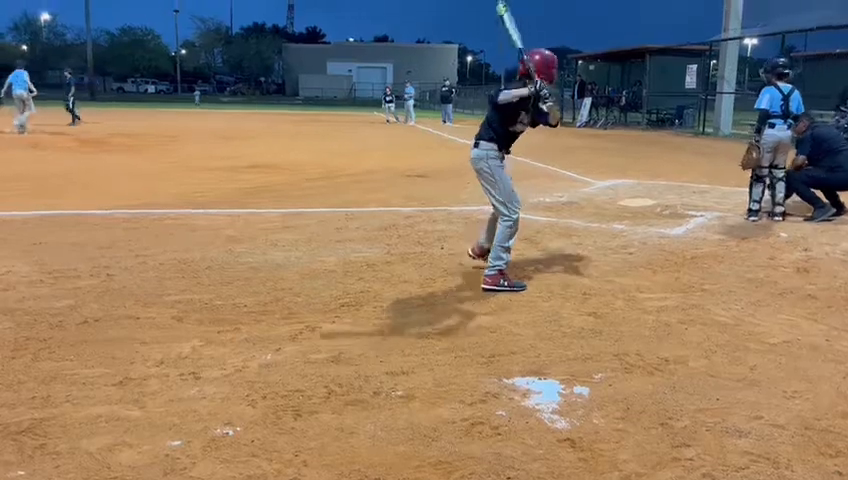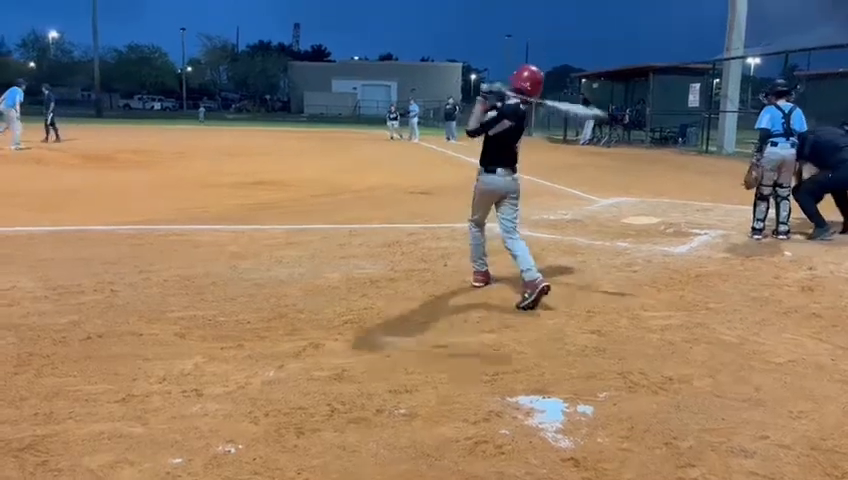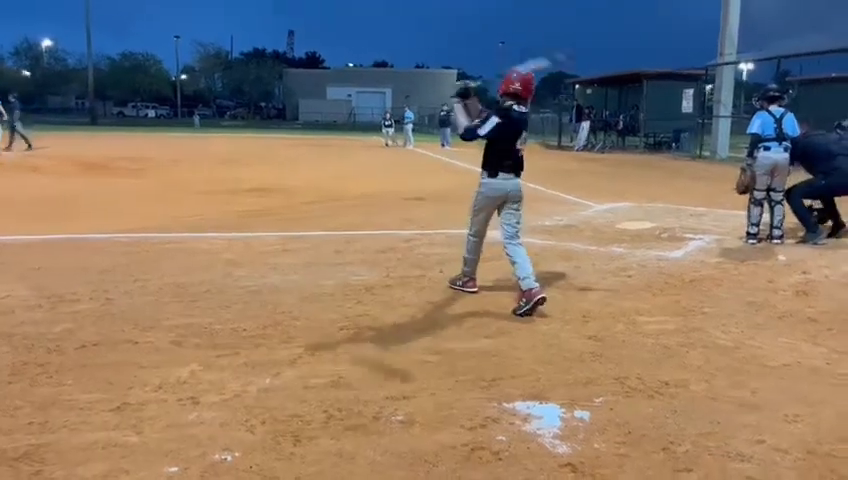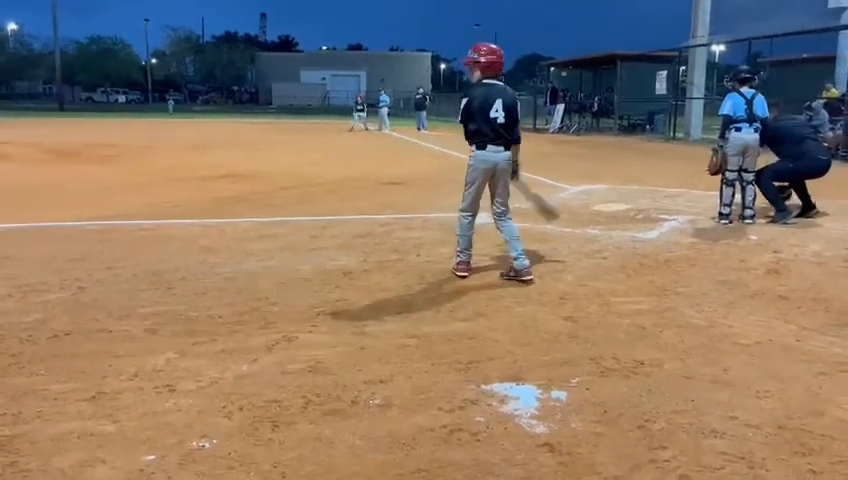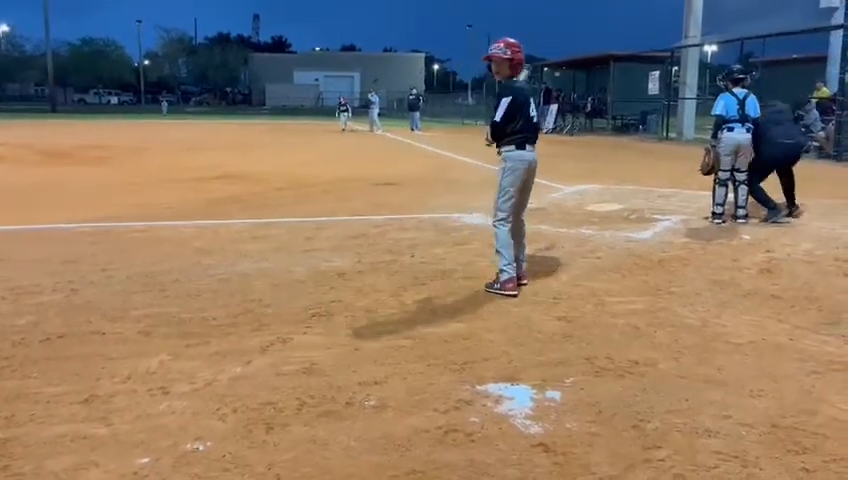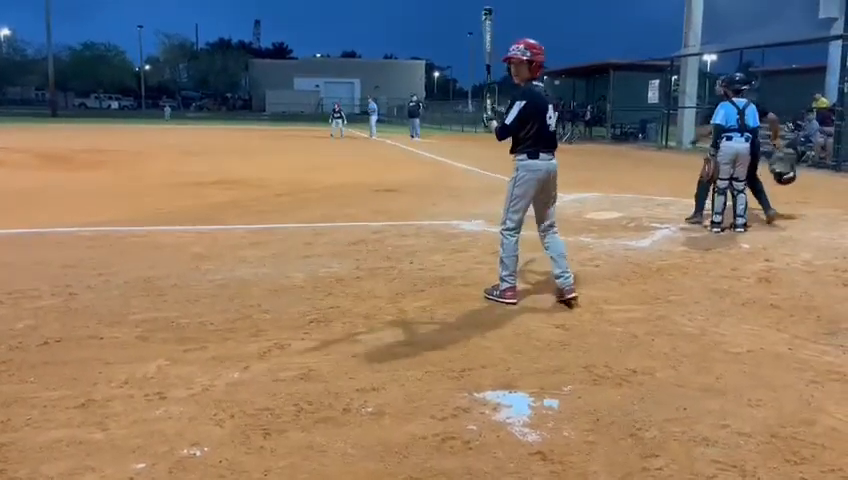
dt=0.7s
person 1, frame 1
left shoulder: (533, 102)
right shoulder: (516, 89)
left elbow: (553, 121)
right elbow: (495, 99)
left wrist: (547, 100)
right wrist: (529, 91)
left hip: (491, 155)
right hip: (487, 154)
left knee: (506, 206)
right knee: (509, 215)
left ankle: (484, 247)
right ankle: (494, 275)
person 1, frame 2
left shoulder: (508, 112)
right shoulder: (521, 109)
left elbow: (473, 130)
right elbow: (497, 104)
left wrist: (481, 101)
left hip: (488, 177)
right hip: (509, 179)
left knee: (476, 223)
right knee: (511, 233)
left ankle: (480, 272)
right ankle: (533, 279)
person 1, frame 3
left shoulder: (504, 114)
right shoulder: (522, 116)
left elbow: (468, 134)
right elbow: (487, 119)
left wrist: (458, 103)
right wrist: (469, 99)
left hip: (493, 181)
right hip: (514, 183)
left knee: (476, 233)
right knee: (512, 239)
left ankle: (467, 278)
right ankle: (531, 288)
person 1, frame 4
left shoulder: (471, 94)
right shoulder: (510, 95)
left elbow: (467, 129)
right elbow: (516, 132)
right wrist: (516, 162)
left hip: (481, 155)
right hip: (505, 156)
left knee: (468, 210)
right knee: (502, 212)
left ankle: (463, 261)
right ankle: (521, 265)
person 1, frame 5
left shoulder: (508, 90)
right shoulder: (524, 89)
left elbow: (497, 130)
left wrist: (490, 136)
right wrist: (498, 132)
left hip: (514, 156)
right hip: (529, 154)
left knee: (502, 217)
right knee: (516, 215)
left ankle: (507, 279)
right ankle: (519, 270)
person 1, frame 6
left shoulder: (525, 94)
right shoulder: (542, 93)
left elbow: (505, 131)
left wrist: (493, 125)
right wrist: (502, 119)
left hip: (529, 165)
right hip: (549, 163)
left knee: (510, 226)
right knee: (548, 227)
left ankle: (507, 287)
right ankle: (565, 284)
person 2, frame 1
left shoulder: (768, 90)
right shoulder: (795, 92)
left elbow: (763, 115)
left wrist: (756, 135)
left hip: (769, 132)
right hip: (786, 134)
left knee: (759, 172)
right knee: (779, 173)
left ankle: (754, 211)
right ankle: (778, 211)
person 2, frame 2
left shoulder: (769, 109)
right shoulder: (797, 111)
left elbow: (764, 134)
left wrist: (757, 154)
right wrist: (798, 158)
left hip: (772, 150)
right hip: (790, 152)
left knee: (763, 190)
right knee: (784, 192)
left ankle: (758, 229)
right ankle: (782, 229)
person 2, frame 3
left shoulder: (760, 115)
right shoulder: (789, 116)
left elbow: (755, 138)
left wrist: (749, 158)
right wrist: (791, 162)
left hip: (764, 155)
right hip: (783, 156)
left knee: (757, 195)
right knee: (778, 196)
left ankle: (752, 233)
right ankle: (776, 234)
person 2, frame 4
left shoulder: (732, 96)
right shoulder: (759, 97)
left elbow: (726, 120)
right elbow: (764, 121)
left wrist: (721, 139)
right wrist: (760, 142)
left hip: (735, 136)
right hip: (753, 136)
left knee: (729, 175)
right knee: (749, 176)
left ankle: (725, 213)
right ankle: (748, 213)
person 2, frame 5
left shoulder: (724, 97)
right shoulder: (751, 98)
left elbow: (719, 120)
right elbow: (756, 122)
left wrist: (713, 139)
right wrist: (753, 142)
left hip: (728, 136)
right hip: (746, 137)
left knee: (722, 174)
right knee: (742, 175)
left ankle: (718, 213)
right ankle: (741, 213)
person 2, frame 6
left shoulder: (724, 106)
right shoulder: (751, 107)
left elbow: (718, 129)
right elbow: (755, 131)
left wrist: (713, 148)
right wrist: (751, 150)
left hip: (727, 145)
right hip: (745, 146)
left knee: (721, 183)
right knee: (740, 185)
left ankle: (717, 222)
right ankle: (740, 222)
person 3, frame 1
left shoulder: (807, 136)
right shoulder: (827, 128)
left elbow: (799, 161)
left wrist: (790, 171)
left hip: (839, 175)
left knee: (792, 177)
right knee: (817, 171)
left ankle: (821, 208)
right ankle: (837, 205)
person 3, frame 2
left shoulder: (807, 137)
right shoulder: (828, 132)
left elbow: (798, 166)
left wrist: (800, 184)
left knee: (800, 192)
right knee: (836, 185)
left ankle: (821, 228)
person 3, frame 3
left shoulder: (799, 142)
right shoulder: (830, 136)
left knee: (793, 194)
right knee: (820, 187)
left ankle: (813, 232)
right ankle: (838, 226)
person 3, frame 4
left shoulder: (769, 126)
right shoulder: (797, 120)
left hip: (810, 161)
right hip: (825, 160)
left knee: (762, 176)
right knee: (792, 171)
left ankle: (782, 211)
right ankle: (809, 207)
person 3, frame 5
right shoulder: (783, 107)
left hip: (773, 147)
right hip: (795, 145)
left knee: (751, 181)
right knee: (785, 172)
left ankle: (774, 209)
right ankle: (792, 206)
person 3, frame 6
right shoulder: (752, 101)
left elbow: (714, 128)
right elbow: (773, 119)
left wrist: (698, 138)
right wrist: (776, 138)
right hip: (751, 148)
left knee: (706, 179)
right knee: (752, 179)
left ankle: (698, 214)
right ankle: (768, 209)
